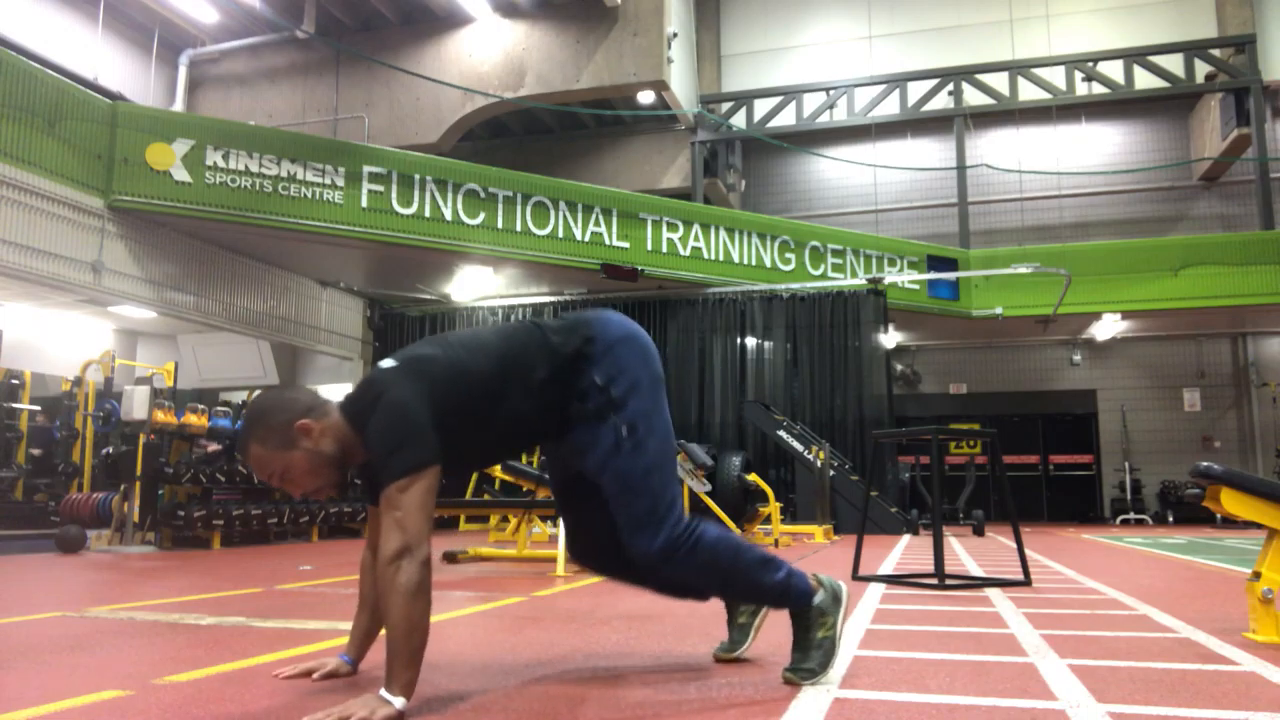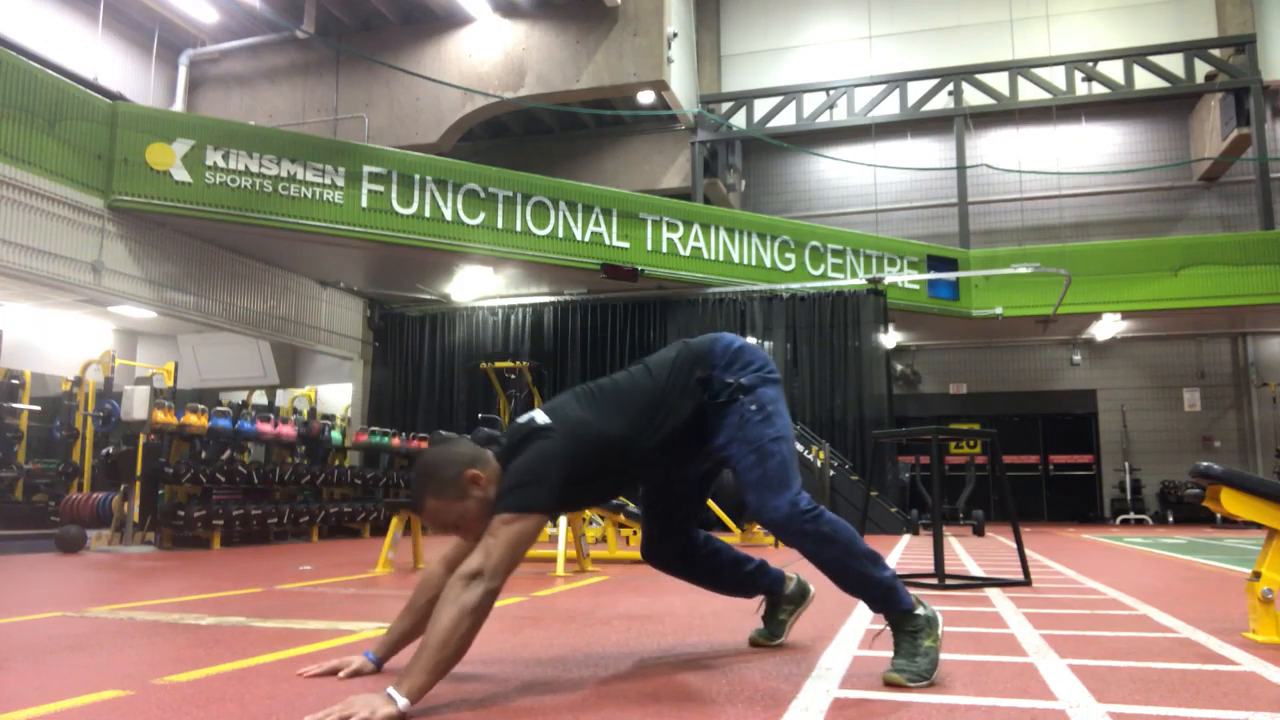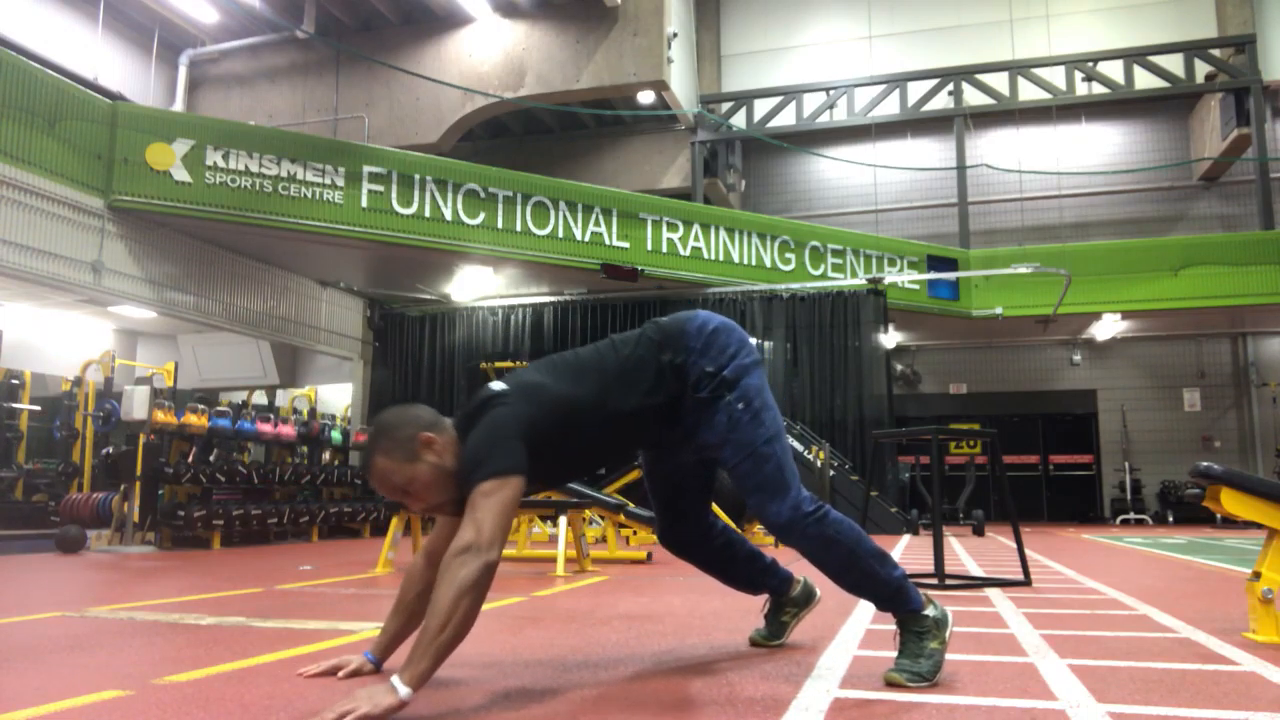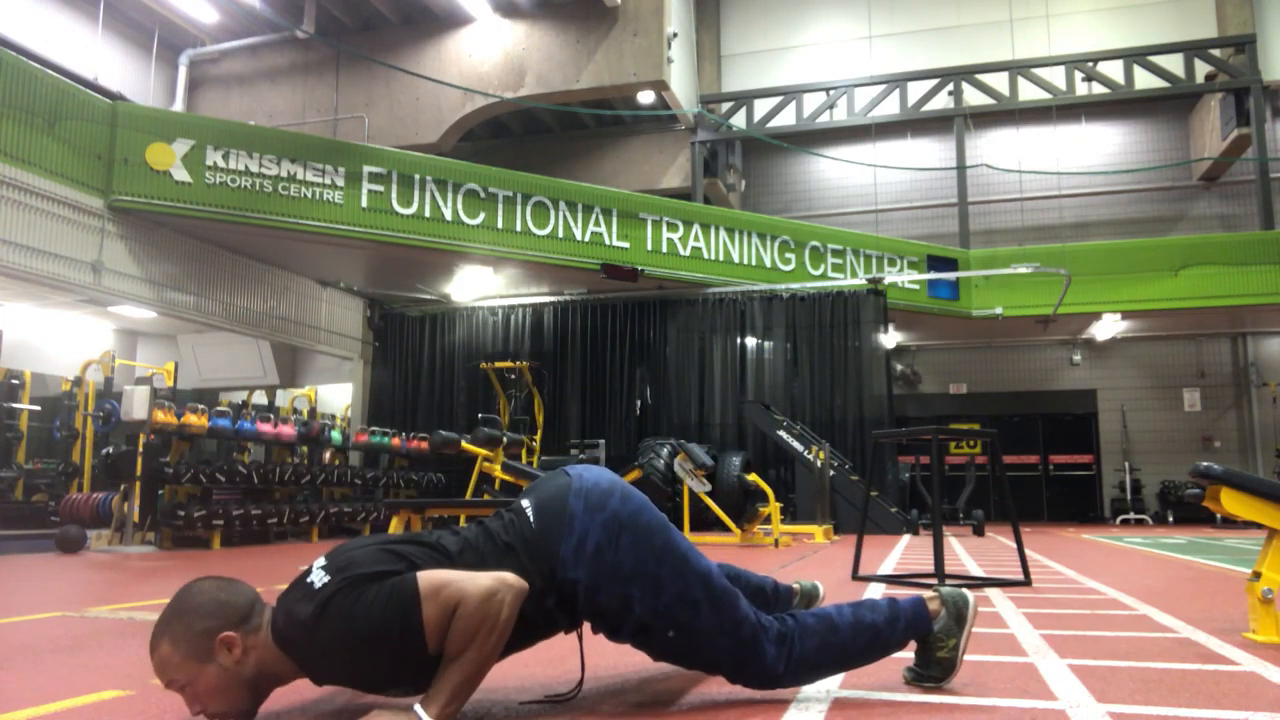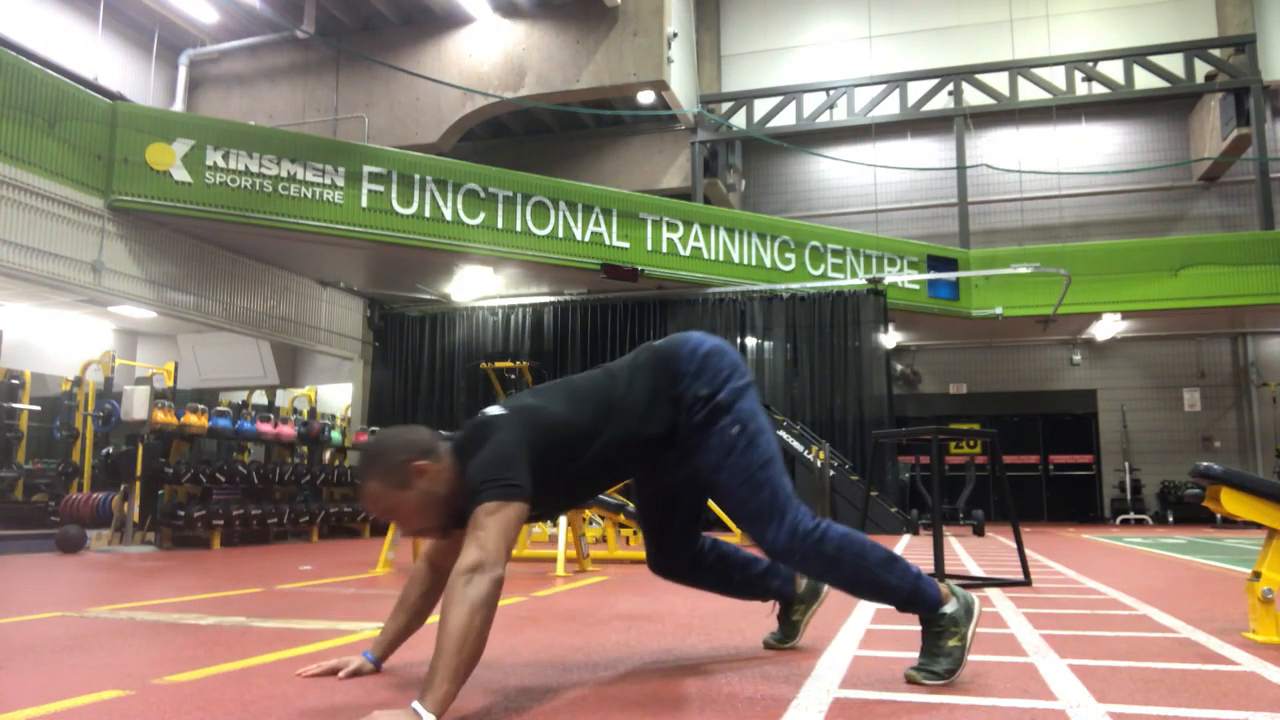
dt=1s
person 1, frame 1
left shoulder: (391, 412)
right shoulder: (372, 434)
left elbow: (407, 557)
right elbow: (380, 551)
right wrist: (352, 656)
left hip: (603, 362)
right hip: (576, 393)
left knee: (656, 541)
right knee: (596, 550)
left ankle: (808, 596)
right ankle: (740, 591)
person 1, frame 2
left shoulder: (540, 463)
right shoulder: (515, 462)
left elbow: (476, 582)
right elbow: (449, 568)
right wrist: (376, 655)
left hip: (728, 379)
right hip: (687, 422)
left knee: (782, 510)
right knee: (666, 546)
left ankle: (911, 618)
right ankle: (780, 591)
person 1, frame 3
left shoulder: (492, 433)
right shoulder: (465, 449)
left elbow: (473, 556)
right elbow: (434, 556)
right wrist: (376, 653)
left hip: (707, 362)
right hip: (674, 402)
left knee: (784, 509)
right knee: (682, 531)
left ankle: (918, 616)
right ankle: (787, 592)
person 1, frame 4
left shoulder: (331, 632)
right shoulder: (311, 608)
left elbow: (496, 591)
left hip: (590, 539)
right hip: (572, 507)
right knee: (690, 586)
left ankle: (932, 611)
right ankle: (786, 594)
person 1, frame 5
left shoulder: (494, 457)
right shoulder: (465, 468)
left elbow: (478, 574)
right elbow: (435, 565)
right wrist: (374, 654)
left hip: (698, 384)
right hip: (663, 421)
left knee: (782, 527)
right knee: (672, 554)
left ankle: (942, 604)
right ankle: (792, 592)
